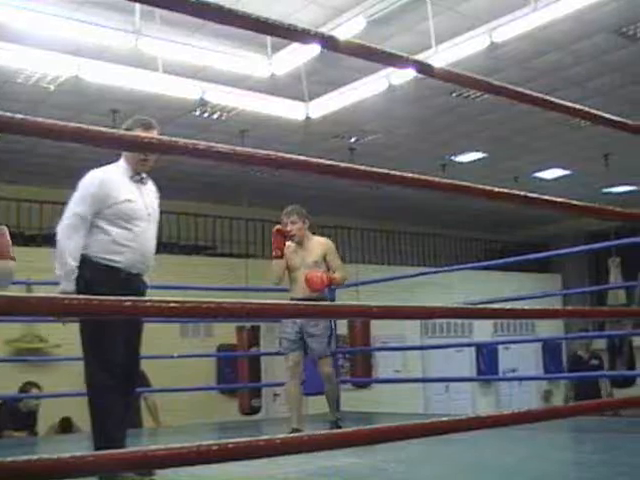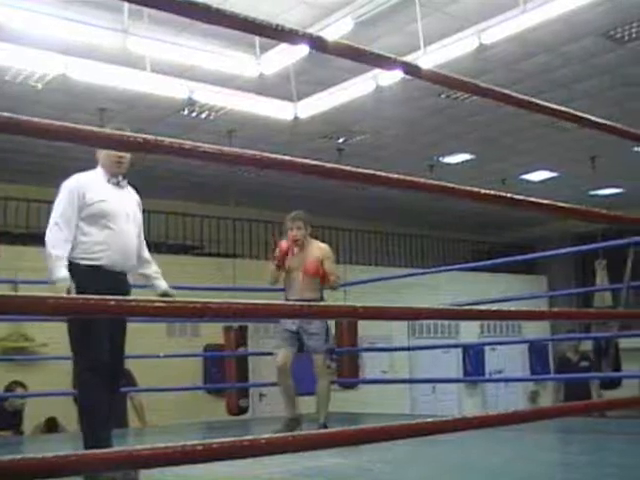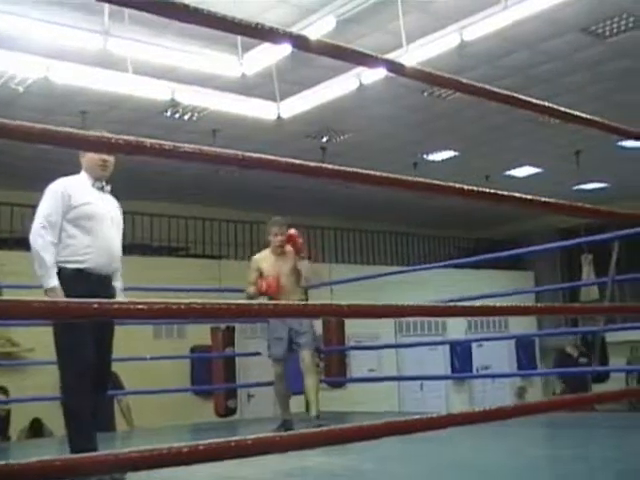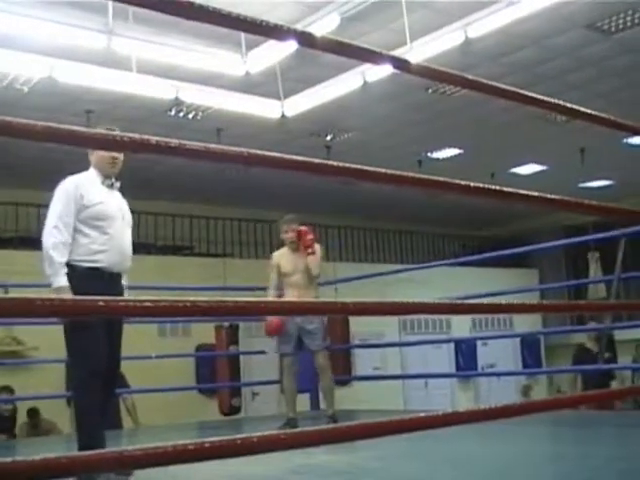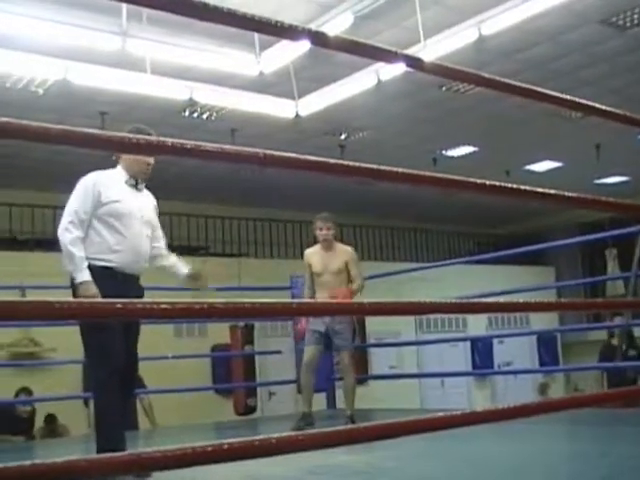
dt=0.4s
person 1, frame 1
left shoulder: (150, 189)
right shoulder: (101, 180)
right elbow: (69, 229)
right wrist: (68, 286)
left hip: (133, 285)
right hip: (101, 281)
left knee: (128, 370)
right knee: (106, 369)
left ankle: (117, 450)
person 1, frame 2
left shoulder: (132, 196)
right shoulder: (80, 184)
left elbow: (139, 247)
right elbow: (57, 230)
left wrist: (160, 284)
right wrist: (61, 275)
left hip: (117, 285)
right hip: (87, 281)
left knee: (113, 367)
right knee: (93, 366)
left ankle: (102, 446)
right ankle: (98, 450)
person 1, frame 3
left shoulder: (113, 203)
right shoulder: (64, 188)
right elbow: (41, 236)
left wrist: (119, 295)
right wrist: (51, 284)
left hip: (103, 290)
right hip: (72, 286)
left knee: (99, 371)
right knee: (77, 371)
left ankle: (89, 448)
right ankle: (83, 454)
person 1, frame 4
left shoulder: (119, 199)
right shoulder: (75, 186)
right elbow: (54, 236)
left wrist: (122, 293)
right wrist: (60, 283)
left hip: (111, 287)
right hip: (84, 283)
left knee: (109, 369)
right knee: (89, 368)
left ankle: (96, 446)
right ankle: (91, 452)
person 1, frame 5
left shoulder: (148, 200)
right shoulder: (96, 182)
left elbow: (157, 251)
right elbow: (69, 231)
left wrist: (185, 271)
right wrist: (83, 280)
left hip: (129, 286)
right hip: (99, 284)
left knee: (126, 370)
right knee: (108, 369)
left ankle: (112, 449)
right ankle: (111, 454)
person 2, frame 1
left shoulder: (324, 245)
right shoulder: (285, 248)
left elbow: (342, 275)
right elbow: (277, 279)
left wrist: (327, 280)
right wrist: (277, 249)
left knee: (326, 370)
right knee: (293, 369)
left ankle: (334, 418)
right ankle: (296, 427)
person 2, frame 2
left shoulder: (322, 250)
right shoulder: (284, 249)
left elbow: (335, 282)
right elbow: (272, 281)
left wrist: (323, 276)
right wrist: (278, 260)
left knee: (320, 367)
right knee: (282, 364)
left ankle: (322, 422)
right ankle: (292, 415)
person 2, frame 3
left shoulder: (295, 252)
right shoulder: (258, 260)
left elbow: (306, 280)
right elbow: (249, 291)
left wrist: (300, 252)
right wrist: (260, 290)
right hip: (277, 317)
left knee: (308, 363)
right knee: (278, 371)
left ankle: (315, 416)
right ankle: (286, 419)
person 2, frame 4
left shoulder: (314, 248)
right shoulder: (277, 257)
left elbow: (315, 273)
right elbow: (273, 288)
left wrist: (309, 246)
left hip: (312, 312)
right hip: (288, 315)
left knee: (322, 363)
right knee: (288, 366)
left ankle: (331, 414)
right ankle: (291, 417)
person 2, frame 5
left shoulder: (347, 252)
right shoulder: (309, 254)
left elbow: (359, 281)
left wrist: (350, 292)
left hip: (342, 313)
right hip: (318, 313)
left knee: (346, 363)
right knee: (307, 362)
left ankle: (350, 415)
right ankle: (306, 413)
